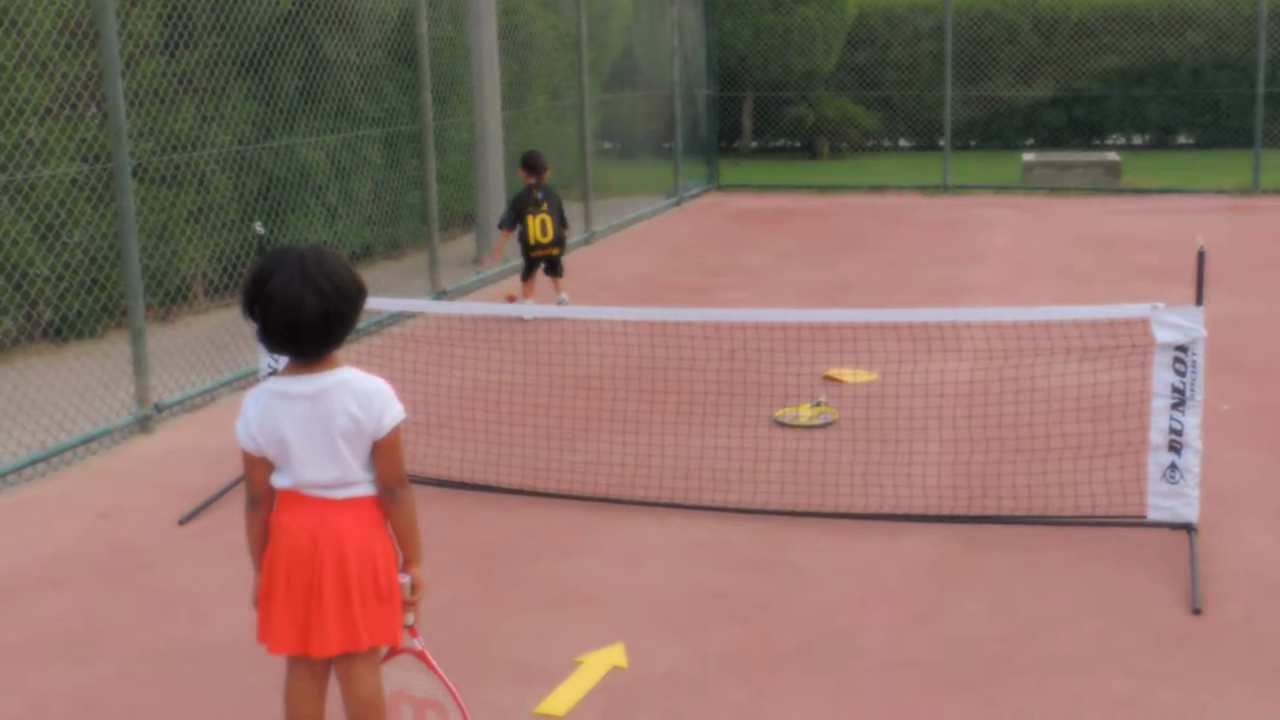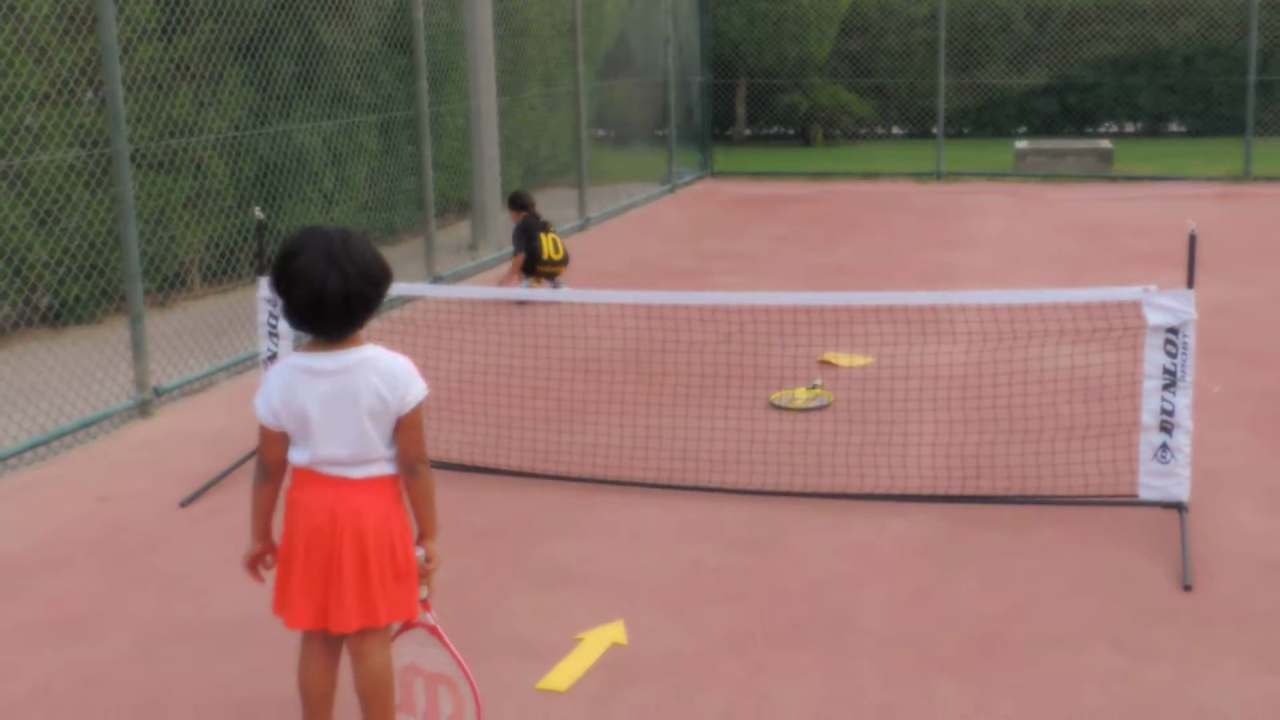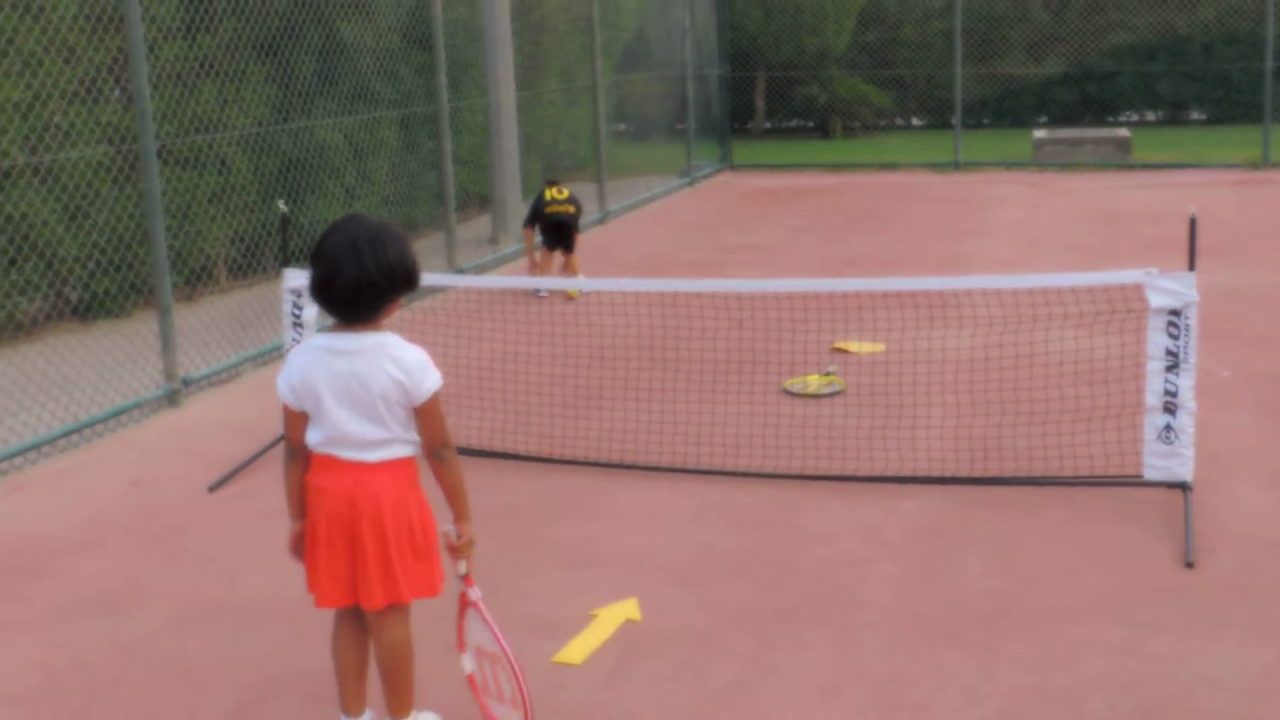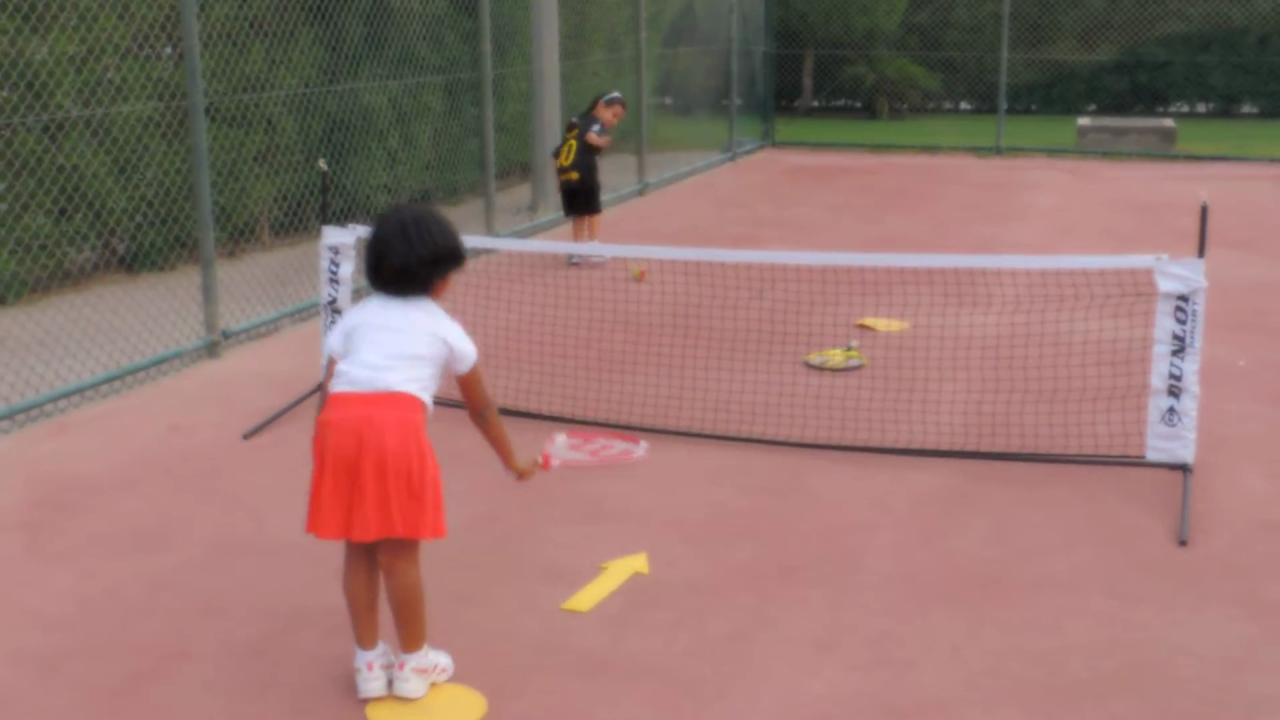
dt=0.5s
person 1, frame 1
left shoulder: (259, 404)
right shoulder: (371, 394)
left elbow: (258, 498)
right elbow: (394, 487)
left wrist: (260, 568)
right wrist: (412, 560)
left hip: (294, 536)
right hip: (357, 536)
left knee: (304, 663)
right knee: (358, 663)
person 1, frame 2
left shoulder: (281, 380)
right shoulder: (395, 373)
left elbow: (270, 468)
right elbow: (414, 464)
left wrist: (260, 534)
right wrist: (429, 535)
left hip: (311, 510)
right hip: (372, 510)
left knee: (317, 636)
right knee: (370, 638)
person 1, frame 3
left shoulder: (302, 360)
right shoulder: (409, 361)
left elbow: (296, 451)
right elbow: (439, 449)
left wrist: (298, 517)
right wrist: (462, 517)
left hip: (330, 492)
right hip: (390, 492)
left knee: (349, 612)
right knee: (390, 613)
person 1, frame 4
left shoulder: (356, 315)
right shoulder: (445, 327)
right elbow: (481, 408)
left wrist: (325, 489)
right wrist: (513, 461)
left hip: (342, 422)
right hip: (396, 428)
left knee: (359, 547)
right knee: (400, 551)
left ankle: (371, 662)
right ankle: (415, 663)
